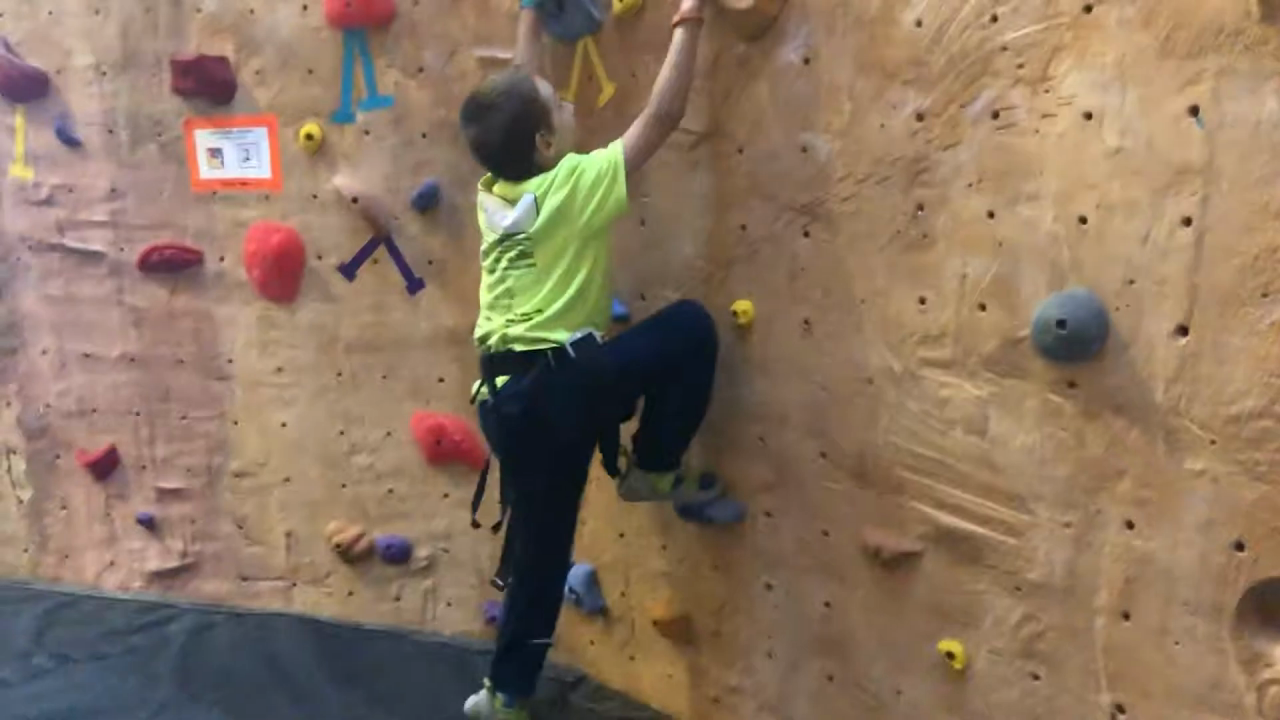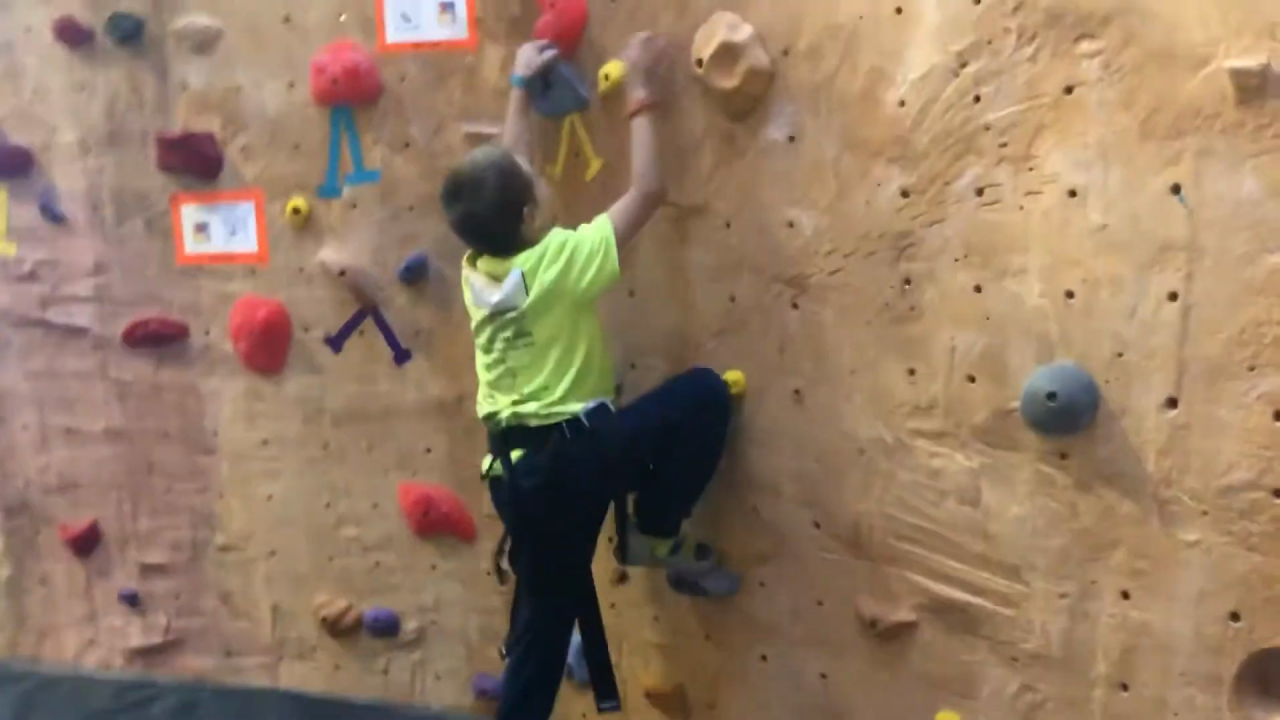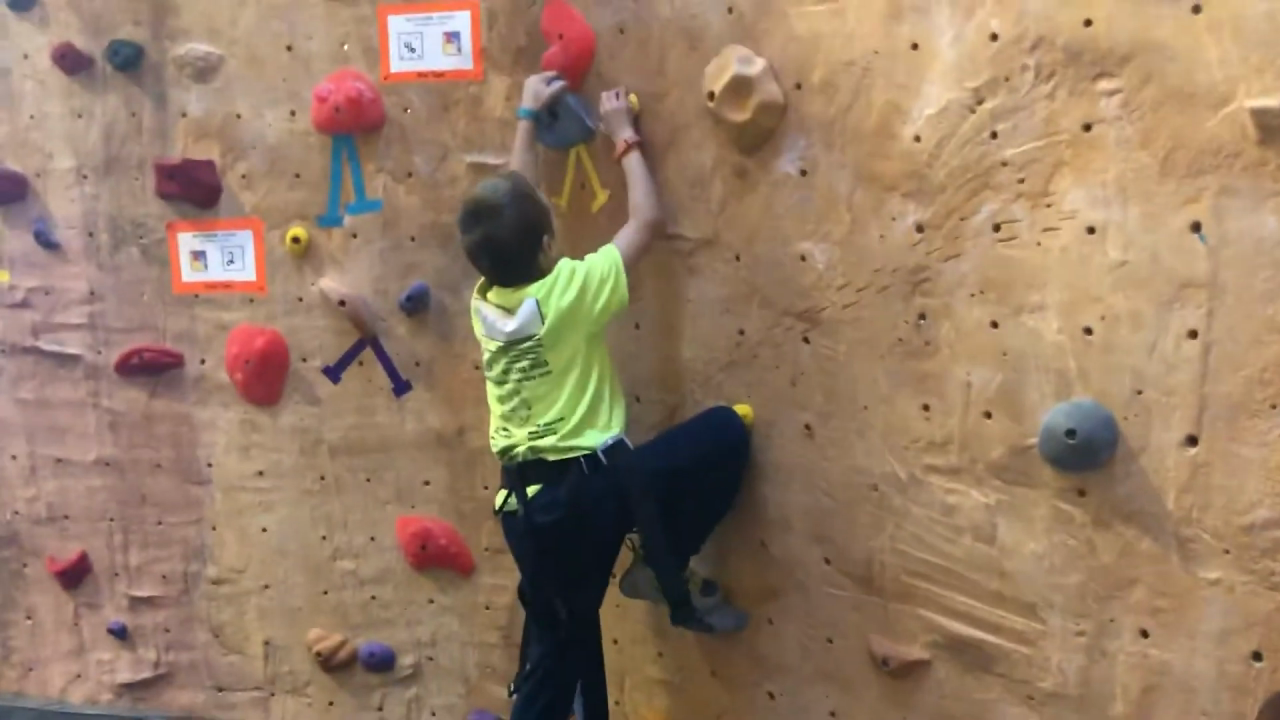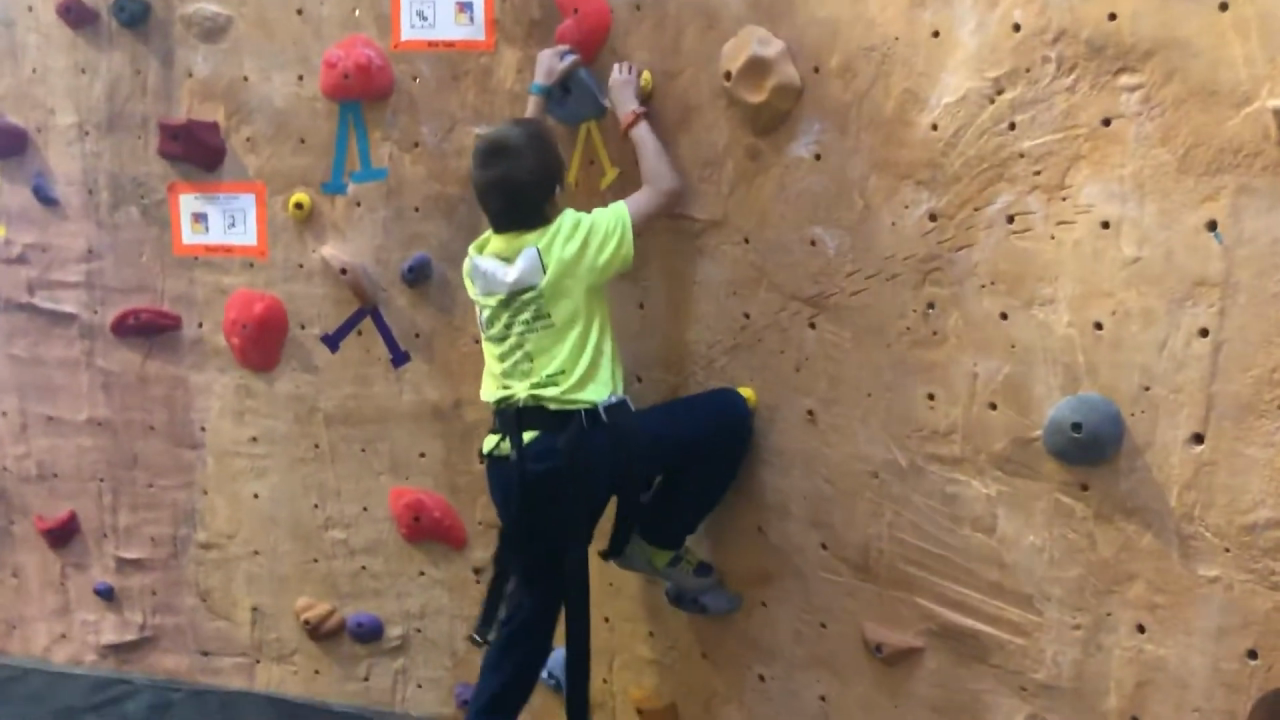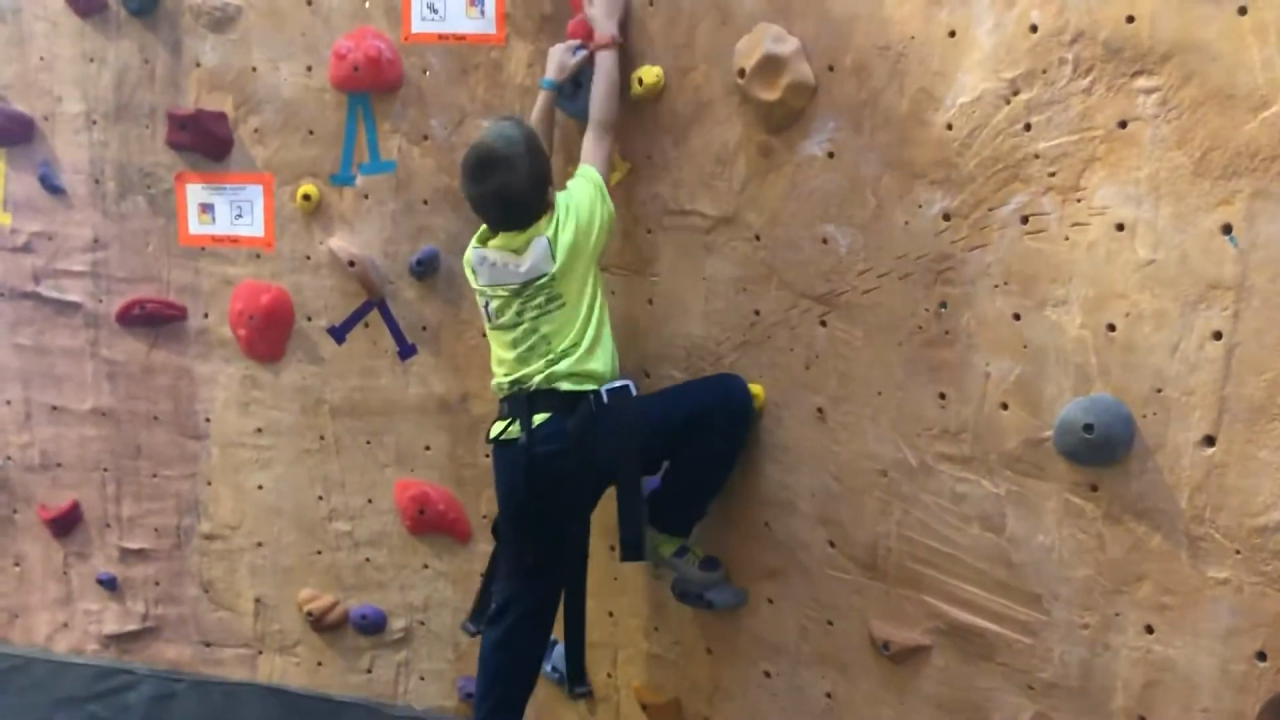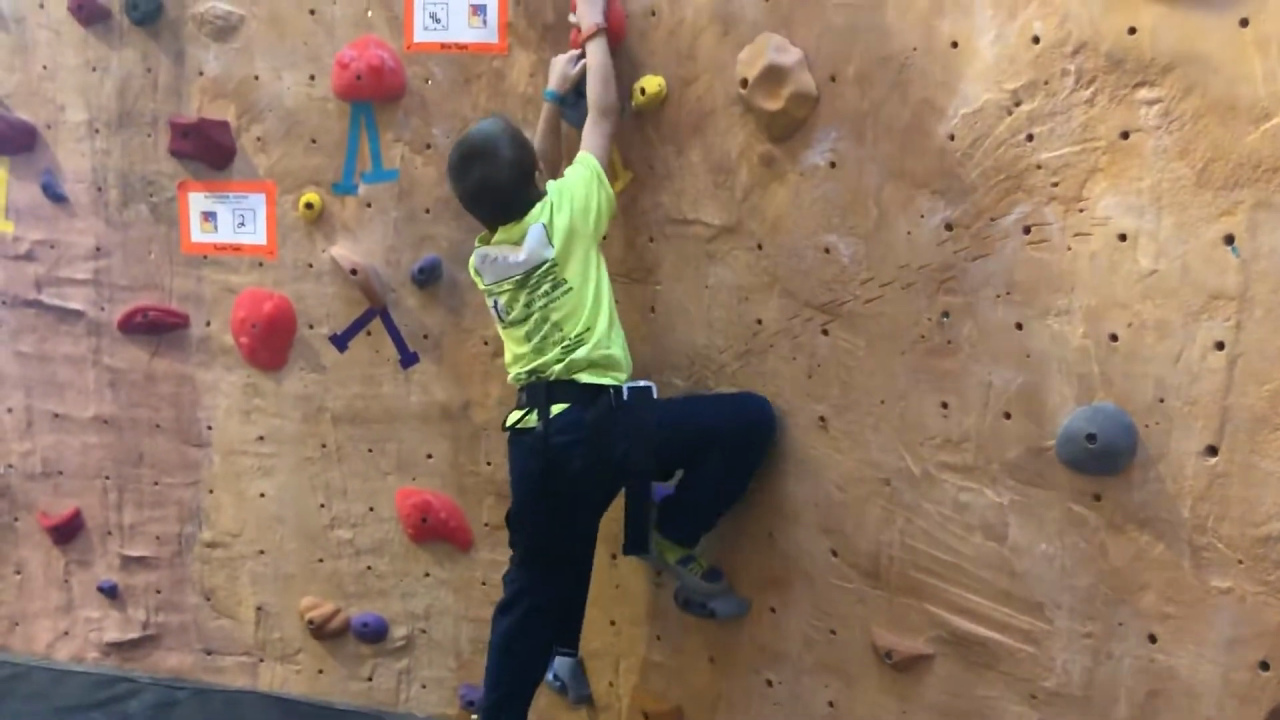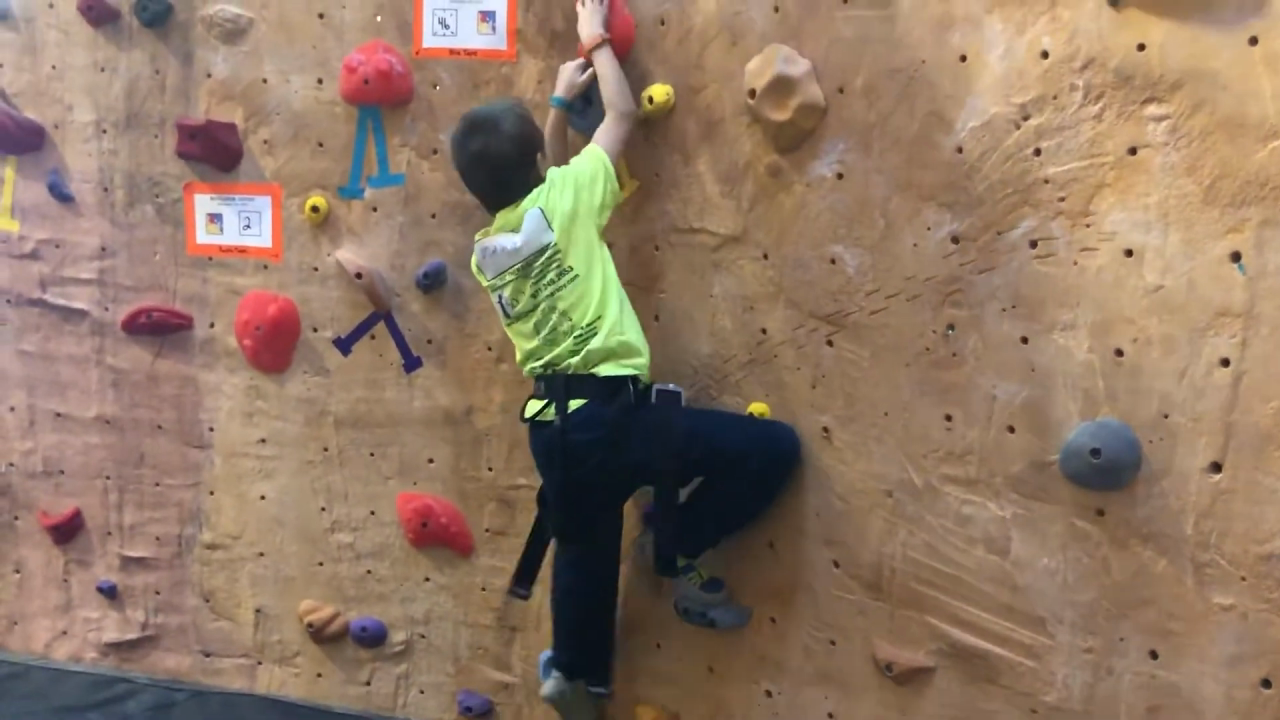
dt=0.3s
person 1, frame 1
left shoulder: (495, 188)
right shoulder: (573, 184)
left elbow: (517, 97)
right elbow: (663, 113)
left hip: (504, 396)
right hip: (556, 386)
left knee: (539, 543)
right knee: (690, 327)
right ankle: (655, 468)
person 1, frame 2
left shoulder: (476, 270)
right shoulder: (559, 262)
left elbow: (502, 174)
right elbow: (646, 189)
left wrist: (521, 85)
right wrist: (644, 97)
left hip: (514, 468)
right hip: (572, 454)
left knee: (545, 610)
right knee: (704, 393)
right ankle: (655, 535)
person 1, frame 3
left shoulder: (484, 301)
right shoulder: (570, 290)
left elbow: (509, 209)
right elbow: (647, 219)
left wrist: (527, 118)
right wrist: (623, 134)
left hip: (526, 504)
right hip: (589, 489)
left knee: (554, 647)
right knee: (724, 432)
right ankle: (661, 569)
person 1, frame 4
left shoulder: (479, 258)
right shoulder: (576, 240)
left elbow: (511, 184)
right elbow: (664, 186)
left wrist: (537, 94)
right wrist: (629, 107)
left hip: (513, 456)
right hip: (582, 444)
left knee: (529, 605)
right knee: (726, 414)
right ankle: (655, 541)
person 1, frame 5
left shoulder: (479, 255)
right shoulder: (572, 224)
left elbow: (511, 186)
right elbow: (602, 126)
left wrist: (549, 87)
left hip: (520, 442)
right hip: (588, 427)
left knee: (522, 595)
right knee: (727, 399)
right ankle: (664, 532)
person 1, frame 6
left shoulder: (483, 258)
right shoulder: (562, 213)
left elbow: (530, 190)
right elbow: (605, 113)
left wrist: (552, 94)
left hip: (535, 435)
right hip: (599, 422)
left knee: (535, 586)
right knee: (751, 418)
right ankle: (671, 538)
person 1, frame 7
left shoulder: (487, 251)
right shoulder: (562, 201)
right elbow: (623, 115)
left wrist: (560, 101)
left hip: (553, 425)
right hip: (614, 415)
left knee: (583, 555)
right knee: (774, 447)
right ankle: (678, 549)
